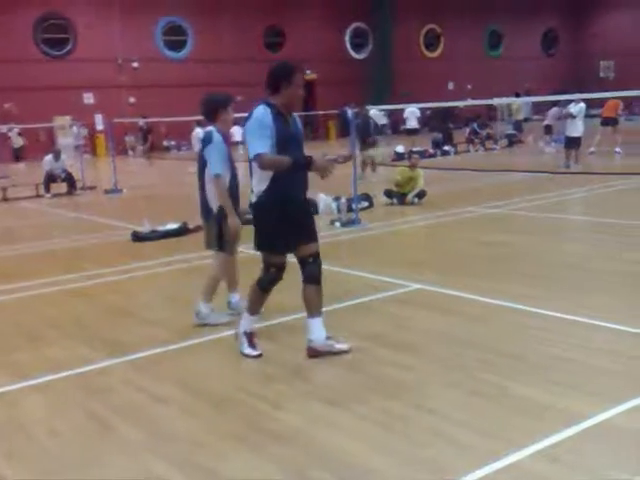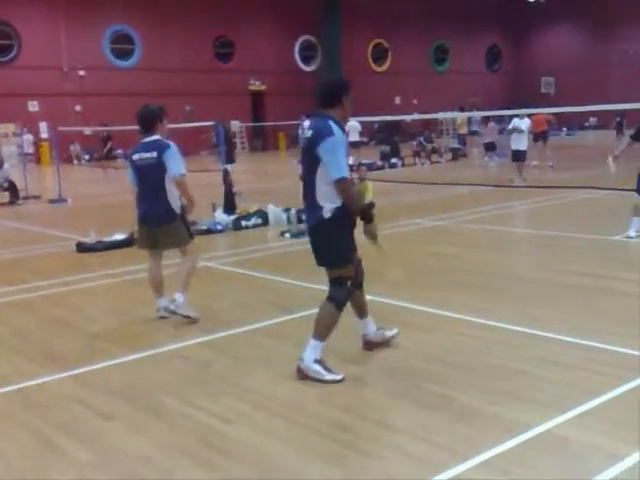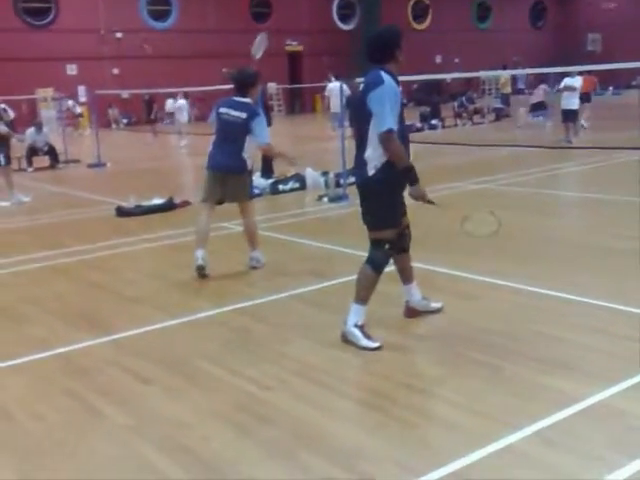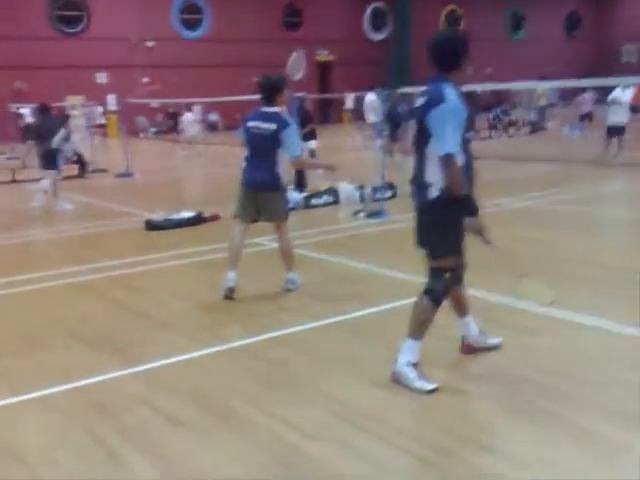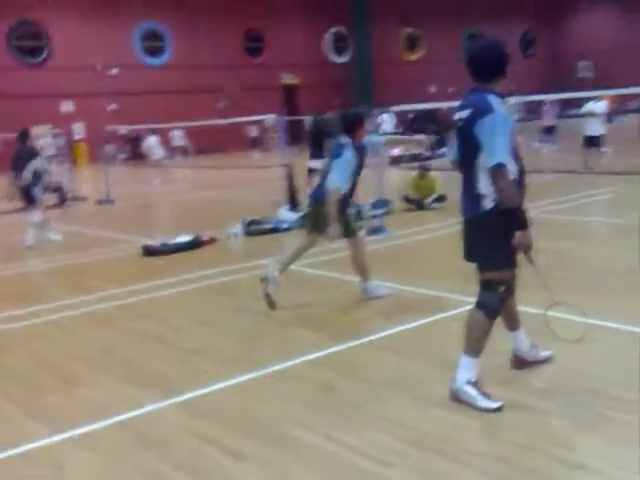
dt=1s
person 1, frame 1
left shoulder: (292, 119)
right shoulder: (261, 117)
right elbow: (264, 160)
left wrist: (326, 161)
right wrist: (308, 163)
left hip: (297, 202)
right hip: (271, 205)
left knee: (312, 266)
right knee: (273, 271)
left ankle: (317, 338)
right ankle: (246, 327)
person 1, frame 2
left shoulder: (315, 128)
right shoulder: (332, 134)
right elbow: (343, 185)
right wrist: (368, 215)
left hip: (323, 216)
right hip: (331, 220)
left knee: (354, 272)
right knee: (341, 287)
left ankle: (370, 333)
right ankle: (309, 360)
person 1, frame 3
left shoulder: (375, 82)
right shoulder: (385, 84)
right elbow: (388, 138)
right wrist: (412, 179)
left hip: (381, 176)
right hip: (381, 178)
left knee: (401, 236)
right knee: (381, 250)
left ankle: (414, 300)
right ankle: (353, 325)
person 1, frame 4
left shoulder: (433, 94)
right shoulder: (448, 98)
right elbow: (449, 161)
right wrist: (470, 209)
left hip: (434, 196)
right hip: (442, 199)
left knee: (453, 269)
right knee: (441, 279)
left ankle: (471, 335)
right ankle: (406, 363)
person 1, frame 5
left shoulder: (465, 108)
right shoulder: (494, 109)
left elbow: (459, 160)
right elbow: (500, 173)
right wrist: (521, 223)
left hip: (477, 209)
right hip: (493, 212)
left knee: (504, 281)
right knee: (492, 293)
left ankle: (522, 349)
right ankle: (464, 380)
person 2, frame 1
left shoulder: (217, 138)
right shoulder: (215, 140)
right elbow: (218, 181)
right wrist: (231, 214)
left hip: (222, 208)
right hip: (218, 210)
left knee: (230, 253)
right knee: (222, 256)
left ankle: (234, 300)
right ankle: (203, 309)
person 2, frame 2
left shoulder: (134, 154)
right shoulder: (167, 147)
left elbow: (136, 187)
right elbow: (178, 179)
right wrist: (190, 201)
left hip: (145, 213)
right hip: (169, 212)
left knee: (154, 257)
right knee: (189, 253)
left ankle: (161, 303)
right ankle: (179, 299)
person 2, frame 3
left shoulder: (221, 105)
right shoulder: (254, 113)
right elbow: (265, 147)
right wrist: (283, 156)
left hip: (215, 164)
right hip: (238, 167)
left knee: (206, 209)
right knee: (247, 210)
left ankle: (200, 256)
right ankle: (255, 255)
person 2, frame 4
left shoulder: (249, 118)
right shoulder: (284, 122)
right elbow: (296, 161)
right wrist: (322, 166)
left hip: (250, 180)
right hip: (272, 183)
left knee: (240, 227)
right knee: (282, 228)
left ankle: (230, 279)
right ankle: (291, 276)
person 2, frame 5
left shoulder: (359, 143)
right shoulder: (346, 155)
left elbow: (384, 139)
right elbow: (333, 191)
left wrist: (411, 138)
right wrist: (334, 223)
left hip: (320, 201)
right hip: (329, 205)
left knee: (309, 240)
right knee: (356, 243)
left ankle: (275, 271)
right ankle: (367, 286)
